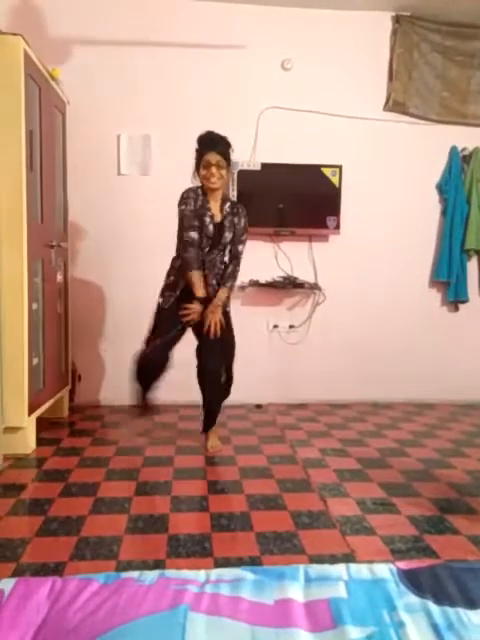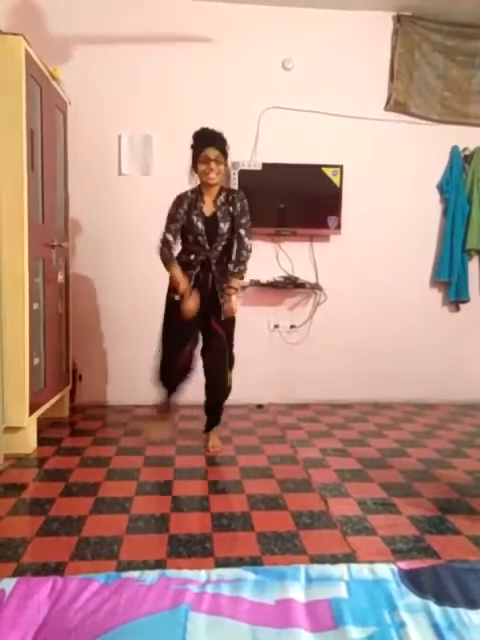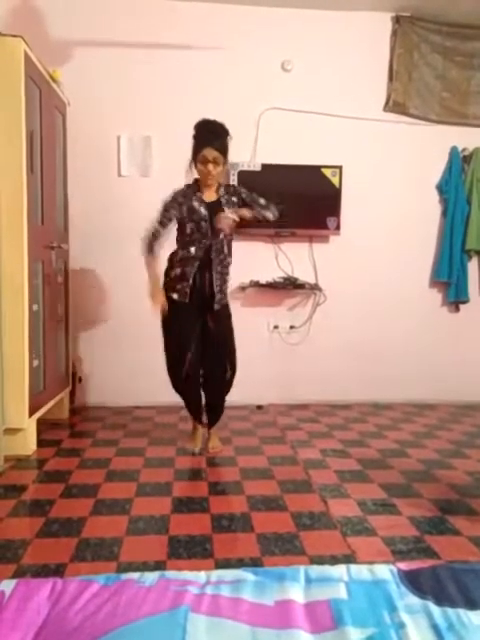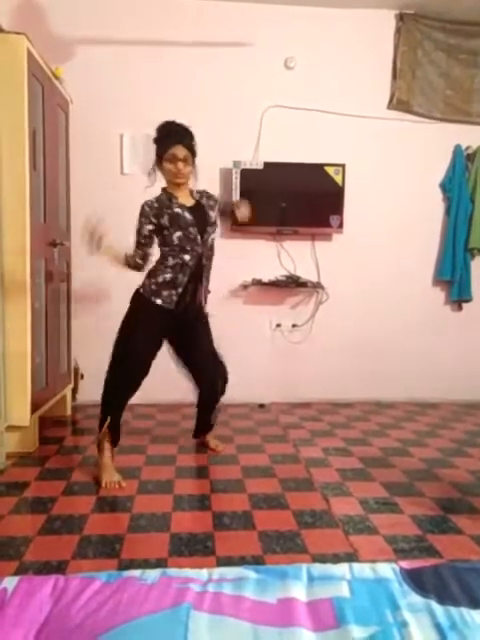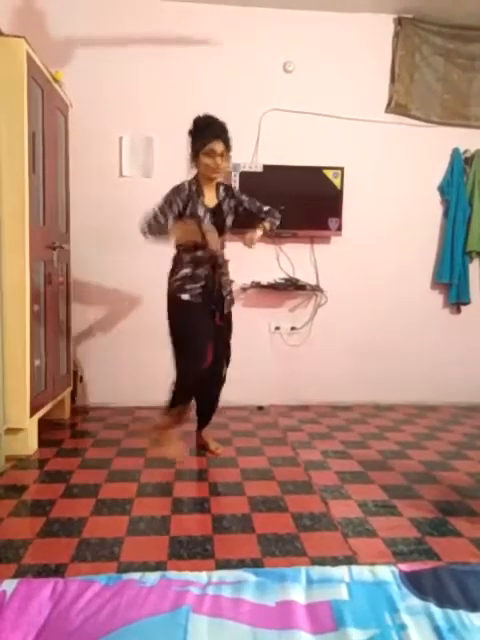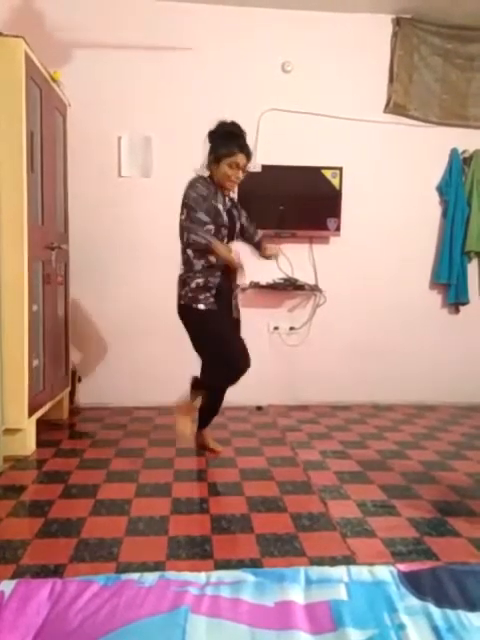
dt=0.5s
person 1, frame 1
left shoulder: (237, 212)
right shoulder: (190, 198)
left elbow: (234, 262)
right elbow: (189, 249)
left wrist: (216, 304)
right wrist: (199, 298)
left hip: (215, 294)
right hip: (179, 290)
left knee: (217, 367)
right knee: (152, 357)
left ankle: (210, 430)
right ankle: (141, 408)
person 1, frame 2
left shoulder: (236, 200)
right shoulder: (183, 202)
left elbow: (244, 248)
right elbow: (166, 249)
left wrist: (233, 290)
right wrist: (185, 289)
left hip: (219, 291)
right hip: (185, 289)
left knee: (219, 365)
right knee: (176, 361)
left ankle: (212, 429)
right ankle: (166, 407)
person 1, frame 3
left shoulder: (233, 194)
right shoulder: (183, 197)
left elbow: (270, 212)
right elbow: (154, 237)
left wrist: (238, 213)
right wrist: (155, 283)
left hip: (215, 291)
right hip: (181, 288)
left knee: (221, 365)
right knee: (184, 363)
left ankle: (212, 428)
right ankle: (197, 422)
person 1, frame 4
left shoulder: (204, 199)
right shoulder: (155, 208)
right elbow: (139, 260)
left wrist: (238, 209)
right wrist: (106, 250)
left hip: (192, 305)
right hip: (156, 300)
left knee: (213, 375)
right knee: (127, 373)
left ankle: (203, 432)
right ankle: (105, 455)
person 1, frame 5
left shoulder: (229, 194)
right shoulder: (183, 192)
left elbow: (269, 212)
right elbow: (152, 226)
left wrist: (259, 230)
right wrist: (197, 232)
left hip: (219, 291)
right hip: (188, 291)
left knee: (216, 367)
right knee: (197, 363)
left ankle: (202, 431)
right ankle: (171, 425)
person 1, frame 6
left shoulder: (230, 201)
right shoulder: (201, 191)
left elbow: (250, 233)
right elbow: (194, 232)
left wrist: (266, 246)
right wrist: (229, 255)
left hip: (222, 297)
right hip: (199, 298)
left knee: (223, 361)
right knee: (232, 360)
left ankle: (203, 431)
right ankle: (189, 406)
